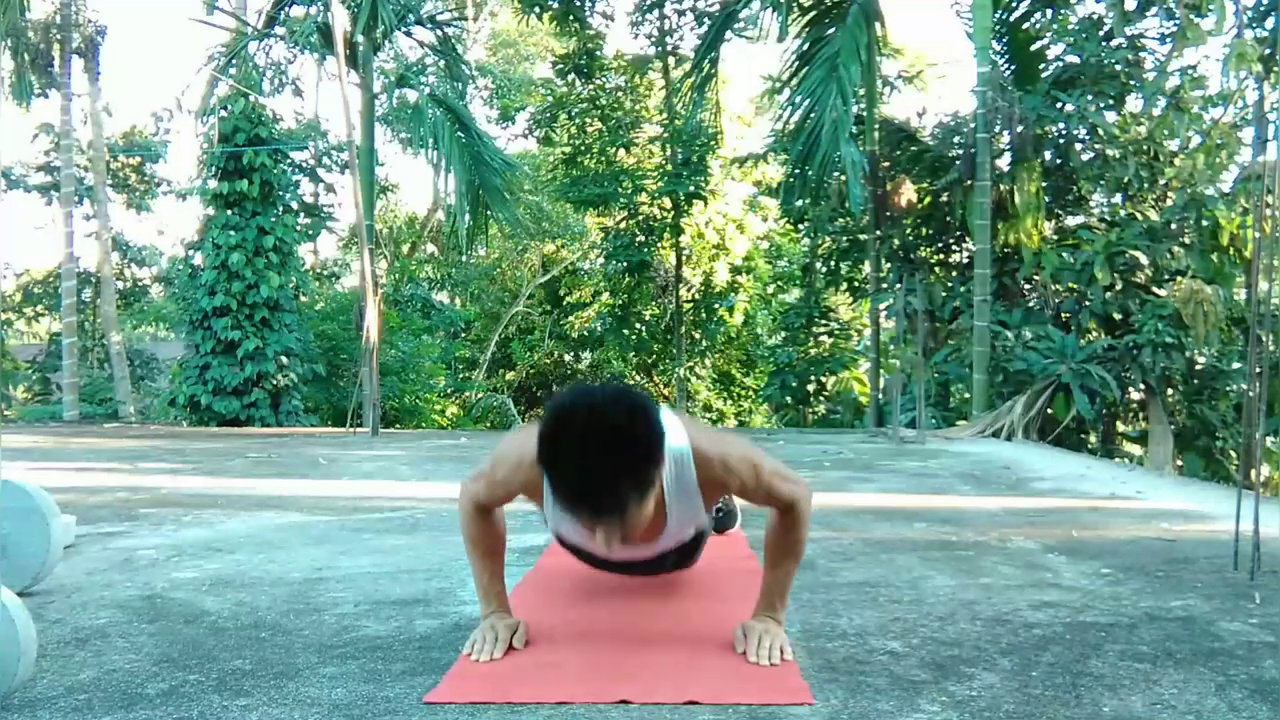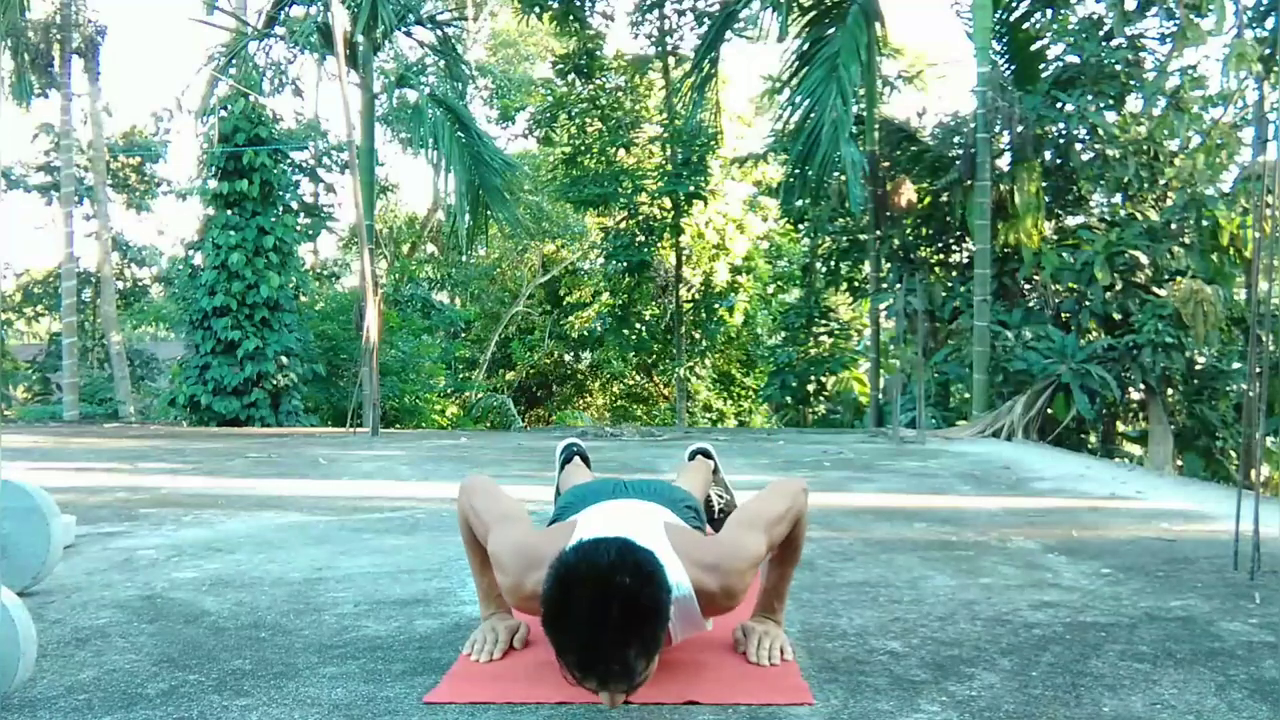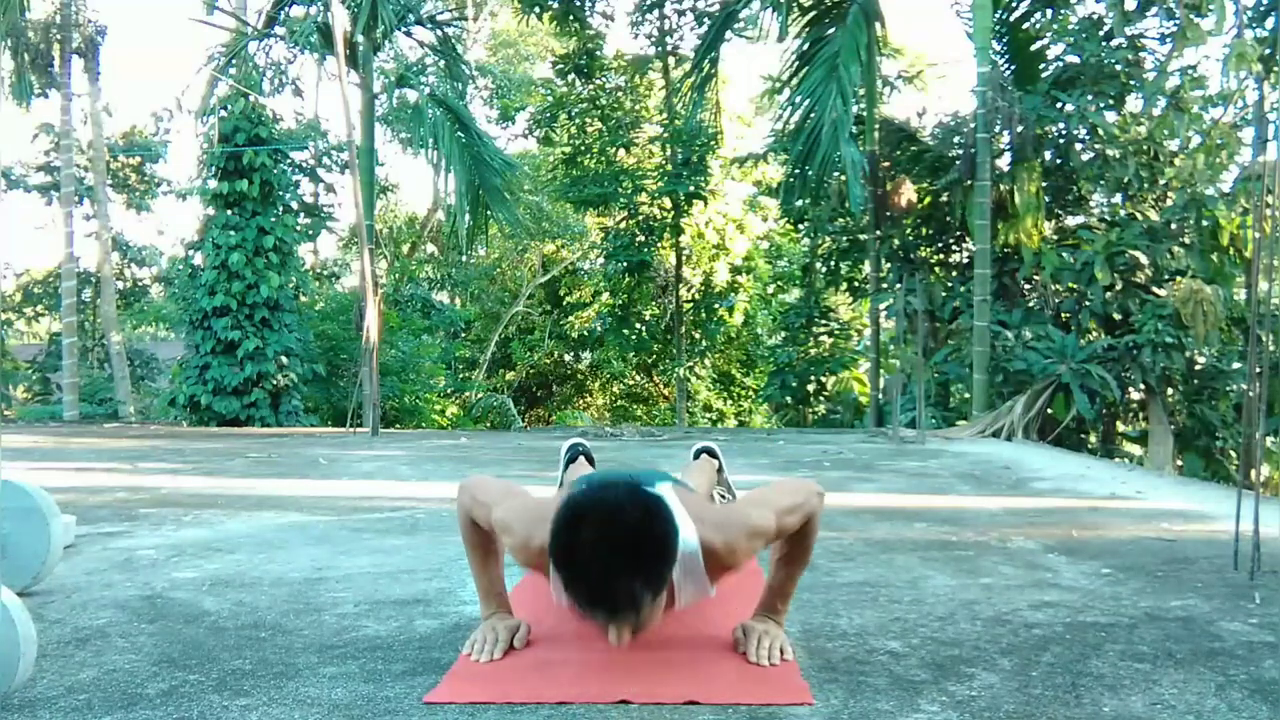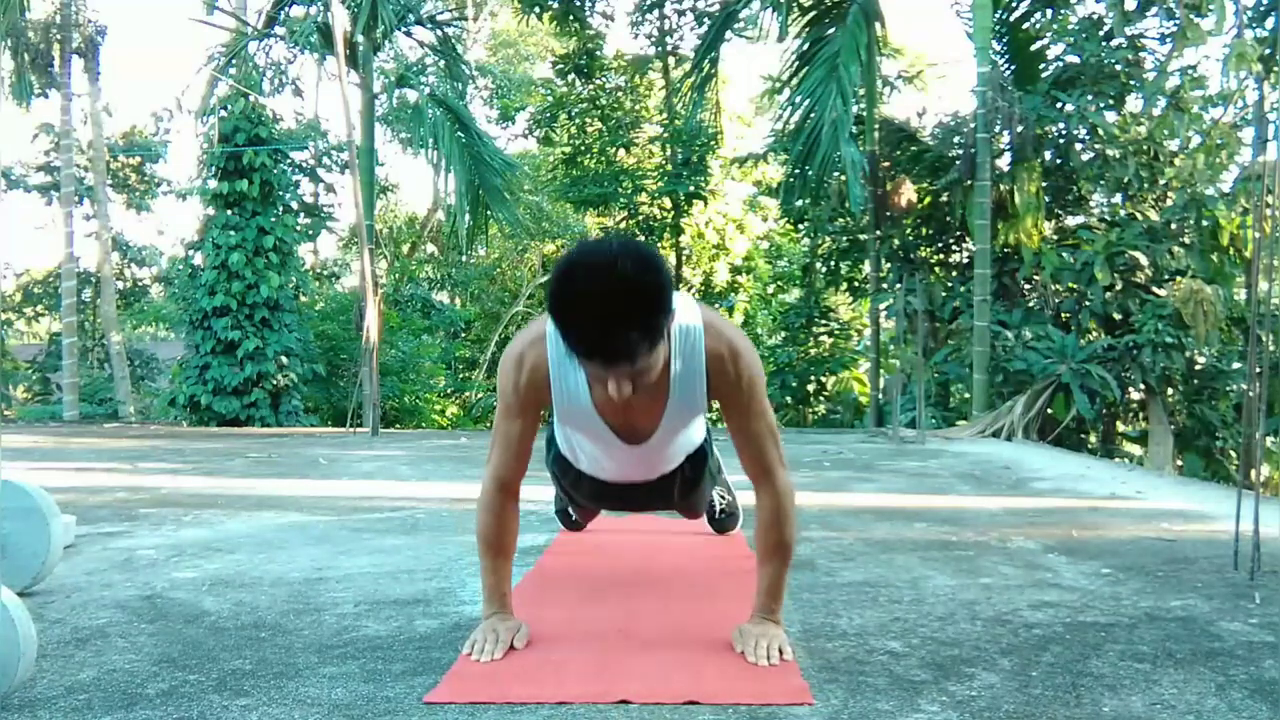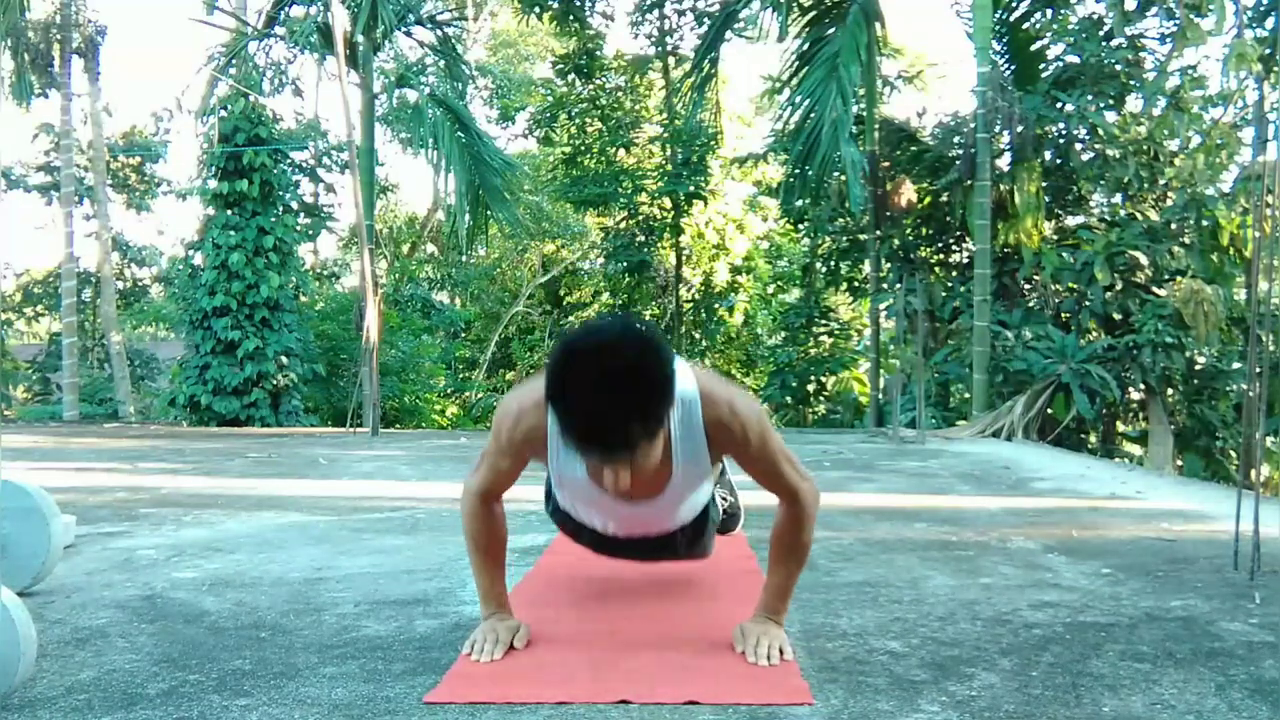
dt=0.5s
person 1, frame 1
left shoulder: (712, 459)
right shoulder: (528, 459)
left elbow: (793, 500)
right elbow: (476, 501)
left wrist: (768, 615)
right wrist: (494, 610)
right hip: (572, 495)
person 1, frame 2
left shoulder: (717, 579)
right shoulder: (525, 578)
left elbow: (795, 493)
right elbow: (472, 491)
left wrist: (769, 616)
right wrist: (493, 612)
left hip: (669, 507)
right hip: (582, 505)
left ankle: (702, 462)
right ankle: (572, 460)
person 1, frame 3
left shoulder: (720, 540)
right shoulder: (536, 539)
left elbow: (811, 498)
right elbow: (469, 494)
left wrist: (770, 616)
right wrist: (495, 612)
left ankle: (706, 462)
right ankle: (576, 461)
person 1, frame 4
left shoulder: (719, 347)
right shoulder: (531, 357)
left elbow: (771, 482)
right elbow: (503, 485)
left wrist: (766, 614)
right wrist: (495, 610)
left hip: (680, 467)
right hip: (582, 469)
left knee: (696, 509)
right knee: (578, 516)
left ankle: (714, 487)
right ankle: (576, 507)
person 1, frame 5
left shoulder: (719, 408)
right shoulder: (529, 412)
left elbow: (799, 496)
right elbow: (482, 494)
left wrist: (770, 612)
right wrist: (495, 611)
